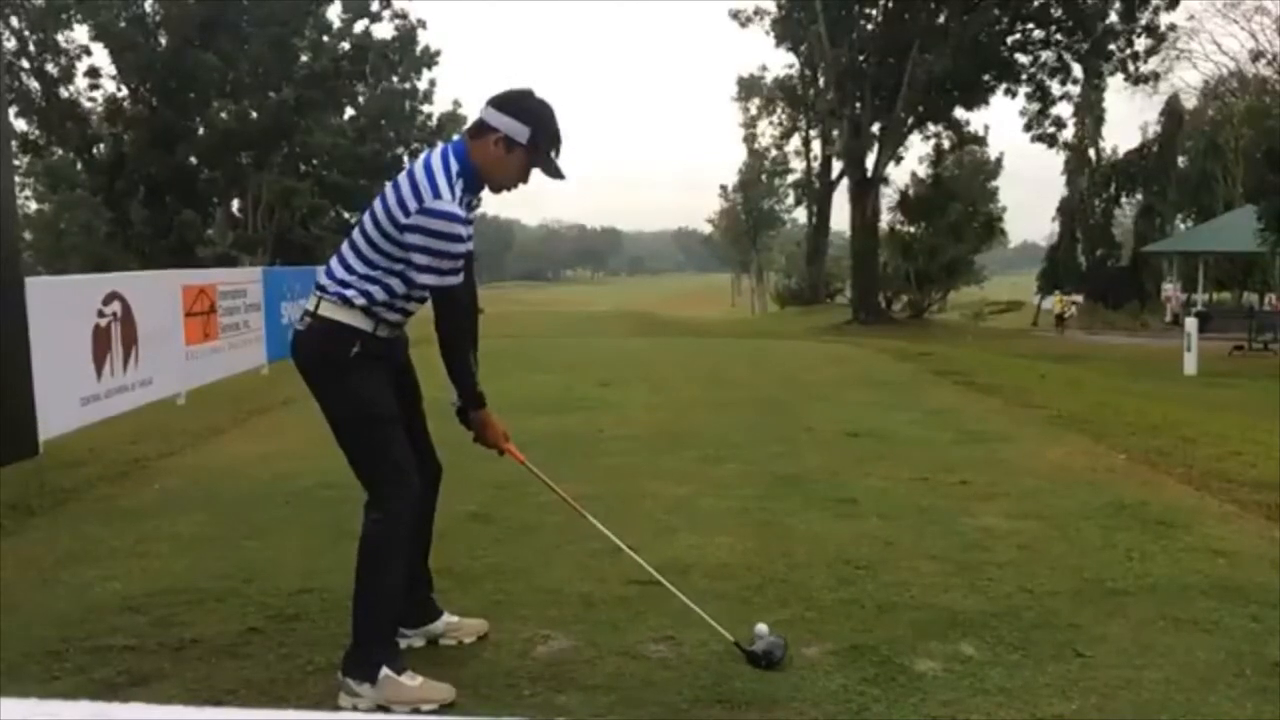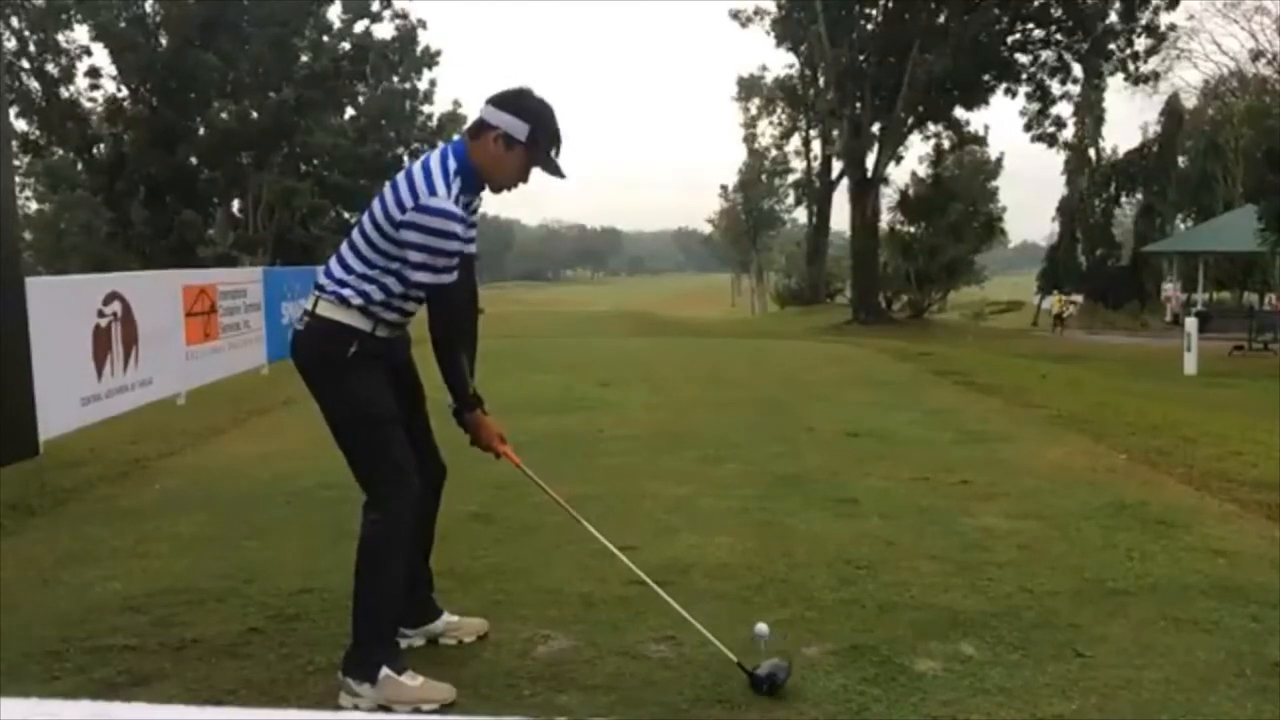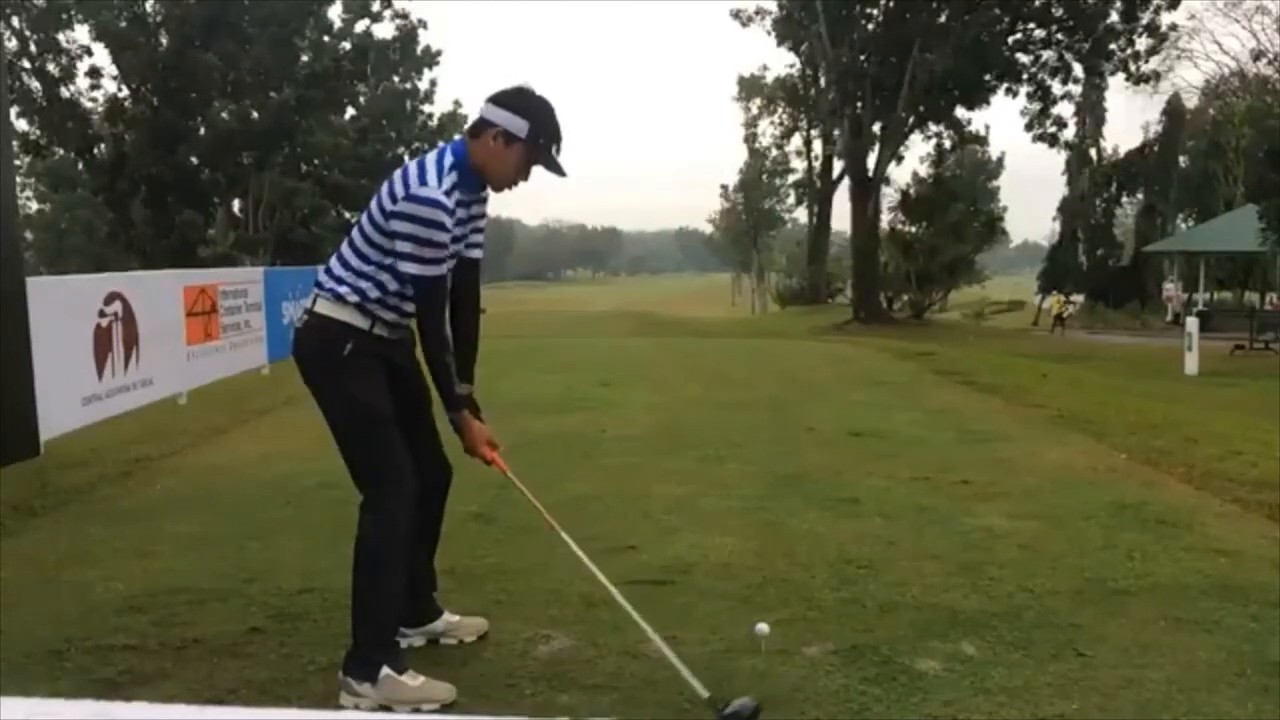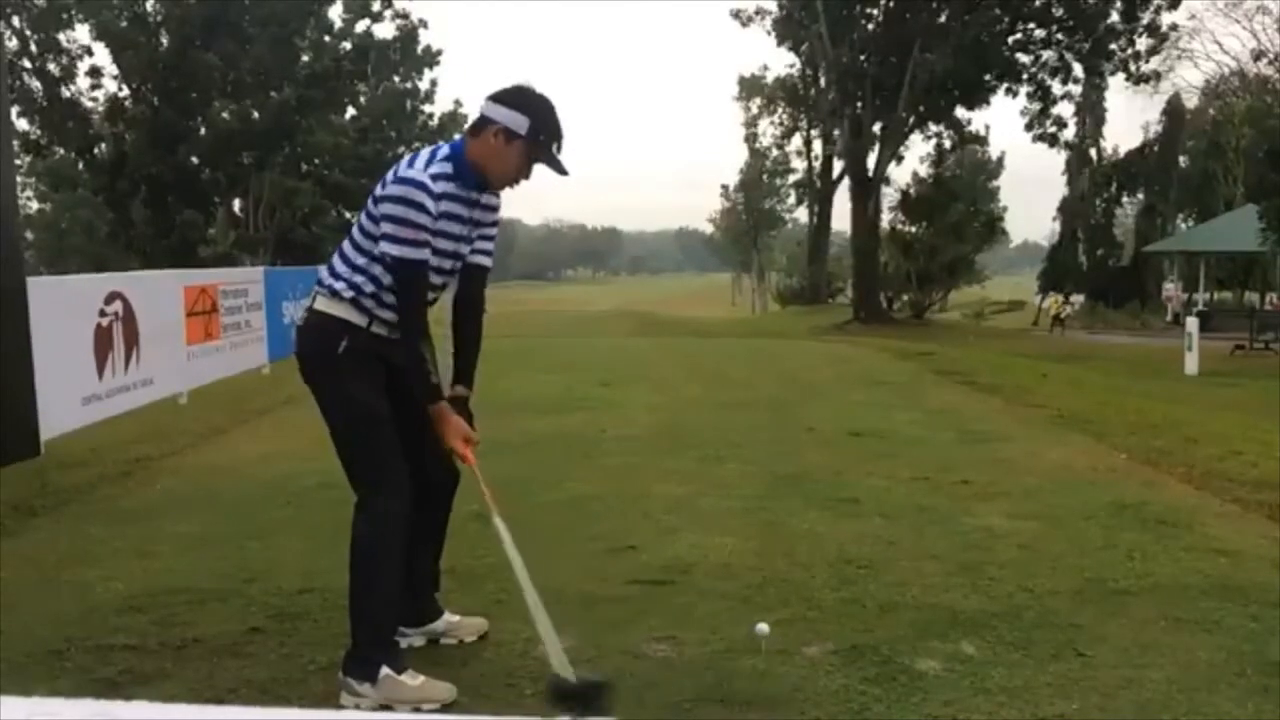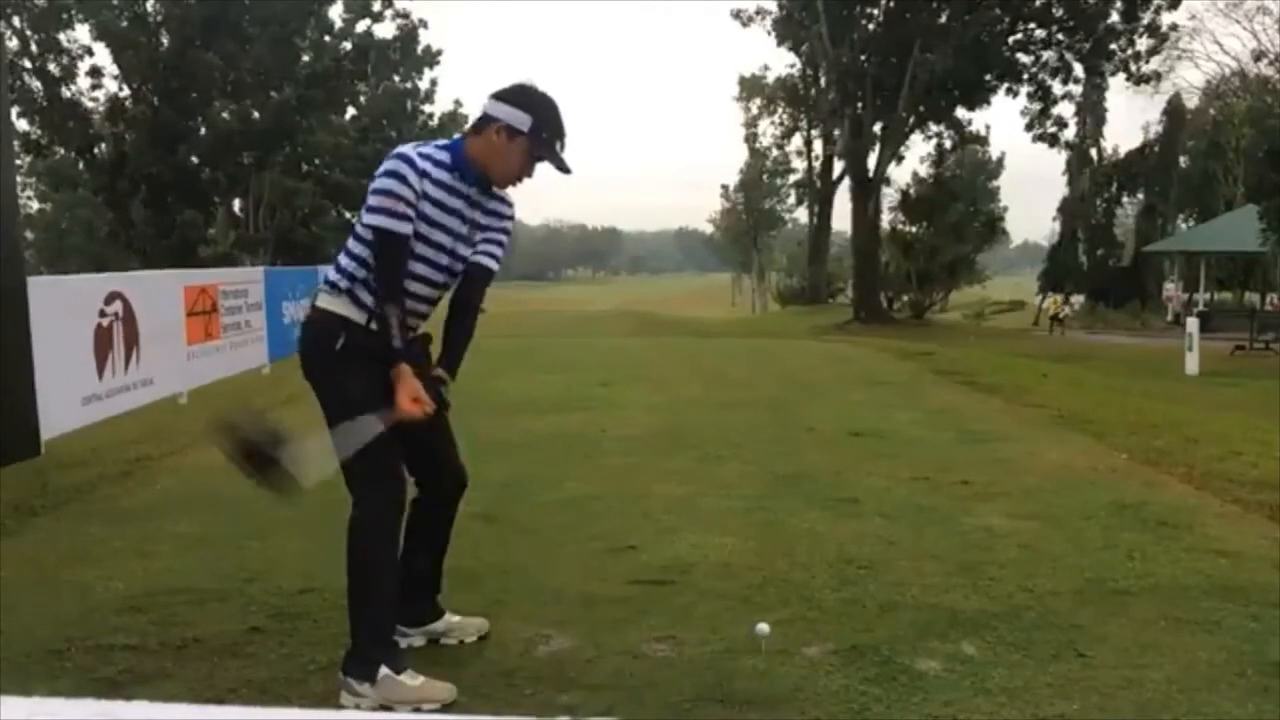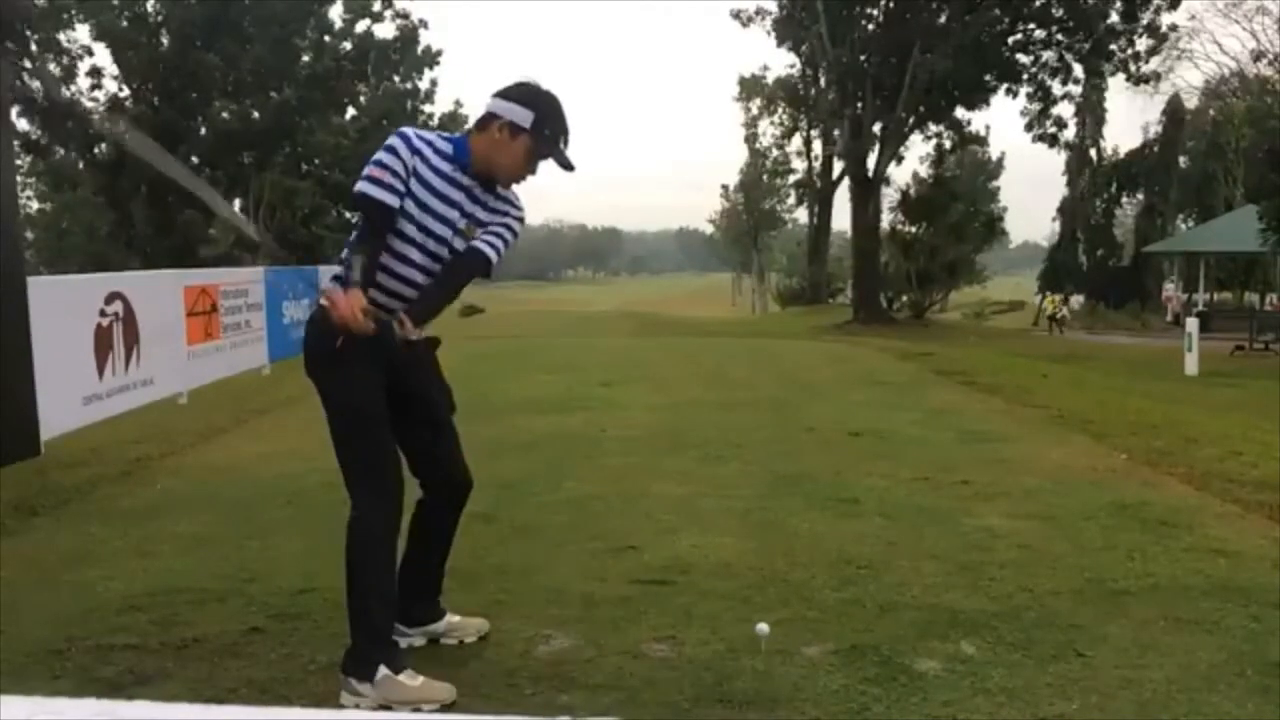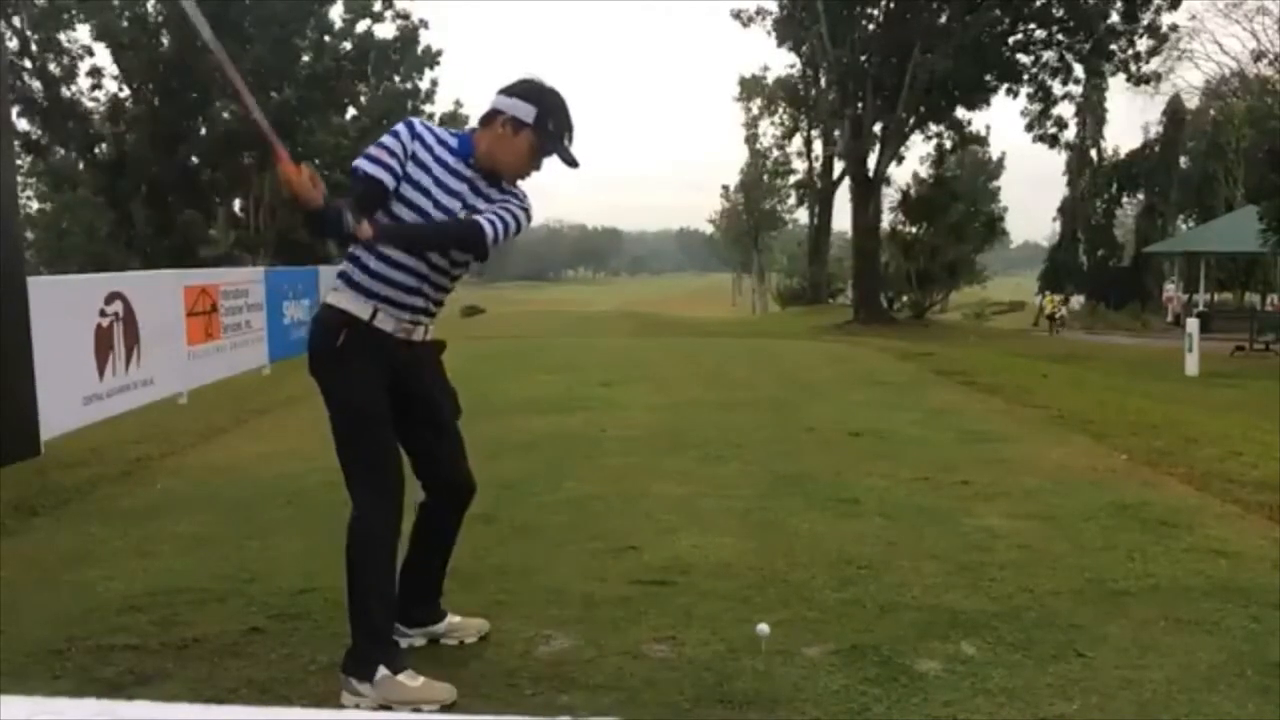
dt=0.3s
person 1, frame 1
left shoulder: (454, 172)
right shoulder: (440, 204)
left elbow: (464, 298)
right elbow: (450, 317)
left wrist: (471, 393)
right wrist: (475, 406)
left hip: (374, 338)
right hip: (339, 342)
left knee: (422, 473)
right knee: (396, 490)
left ankle: (414, 612)
right ankle: (367, 670)
person 1, frame 2
left shoulder: (458, 179)
right shoulder: (435, 202)
left elbow: (463, 296)
right elbow: (444, 317)
left wrist: (469, 393)
right wrist: (470, 409)
left hip: (377, 339)
right hip: (339, 344)
left knee: (425, 473)
right knee: (395, 491)
left ankle: (414, 611)
right ankle: (368, 670)
person 1, frame 3
left shoulder: (471, 189)
right shoulder: (427, 195)
left elbow: (465, 295)
right elbow: (432, 315)
left wrist: (466, 392)
right wrist: (460, 412)
left hip: (385, 340)
right hip: (340, 341)
left knee: (430, 475)
right knee: (391, 491)
left ankle: (415, 612)
right ankle: (369, 670)
person 1, frame 4
left shoulder: (484, 198)
right shoulder: (418, 184)
left elbow: (469, 300)
right elbow: (409, 304)
left wrist: (461, 396)
right wrist: (436, 405)
left hip: (389, 342)
right hip: (341, 339)
left knee: (436, 475)
right knee: (386, 490)
left ankle: (415, 611)
right ankle: (368, 670)
person 1, frame 5
left shoulder: (498, 212)
right shoulder: (411, 167)
left elbow: (468, 299)
right elbow: (386, 275)
left wrist: (438, 378)
right wrist: (398, 374)
left hip: (404, 347)
right hip: (345, 338)
left knee: (444, 478)
right knee: (381, 489)
left ankle: (415, 612)
right ankle: (368, 668)
person 1, frame 6
left shoulder: (505, 212)
right shoulder: (410, 149)
left elbow: (455, 279)
right elbow: (369, 235)
left wrist: (398, 321)
right wrist: (354, 292)
left hip: (405, 342)
right hip: (346, 337)
left knee: (449, 480)
right knee: (379, 491)
left ankle: (415, 612)
right ankle: (368, 667)
person 1, frame 7
left shoulder: (512, 207)
right shoulder: (414, 137)
left elbow: (446, 237)
right elbow: (355, 212)
left wrist: (366, 225)
right wrist: (325, 207)
left hip: (411, 346)
right hip: (349, 334)
left knee: (452, 483)
right knee: (379, 493)
left ankle: (416, 613)
right ankle: (370, 669)
